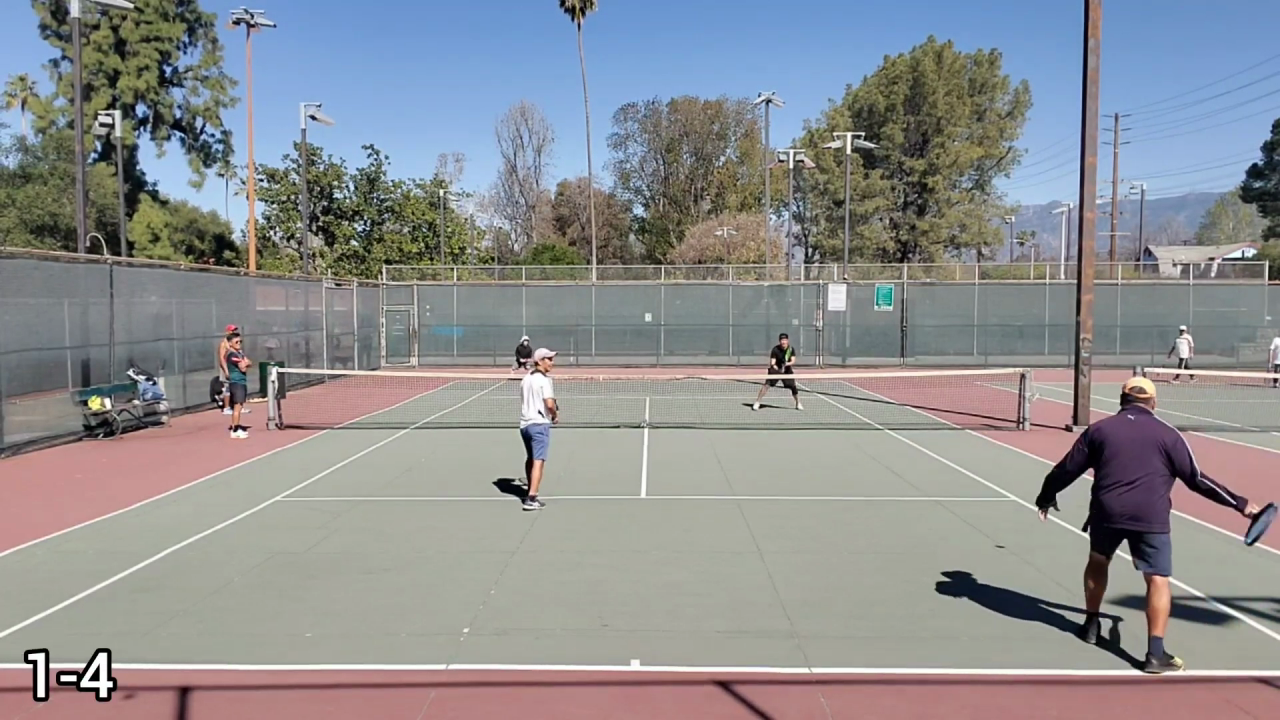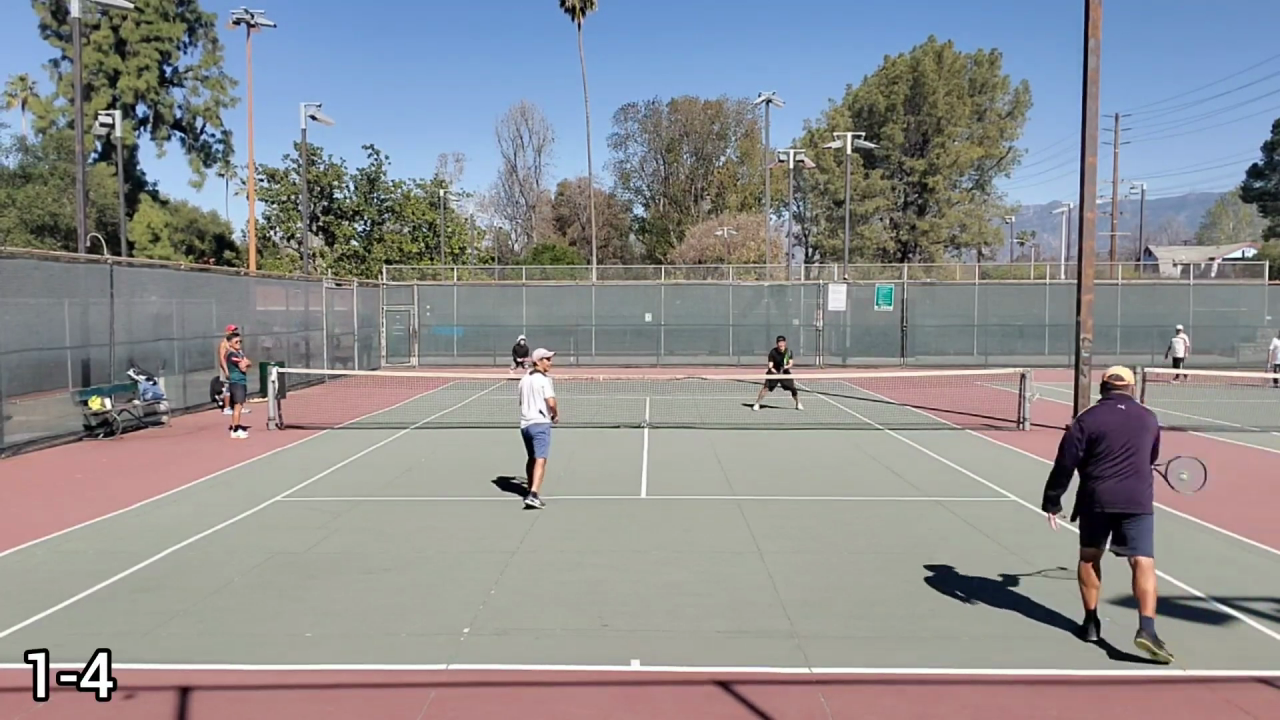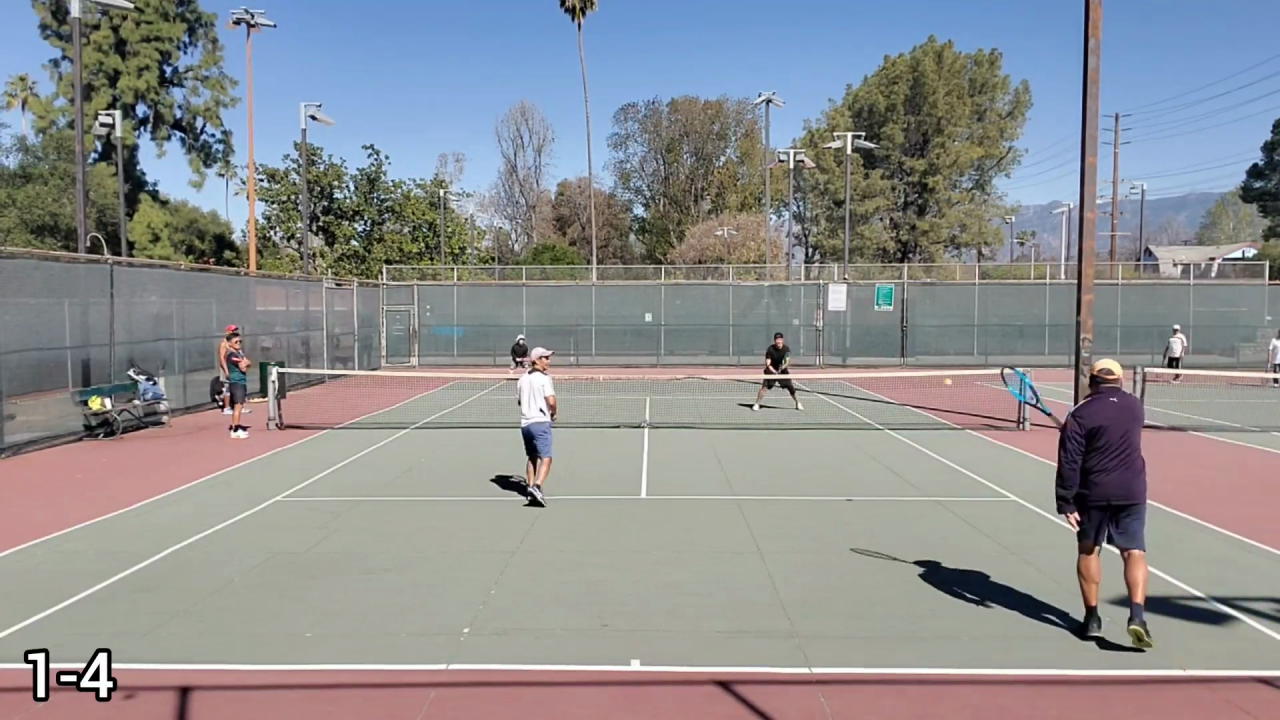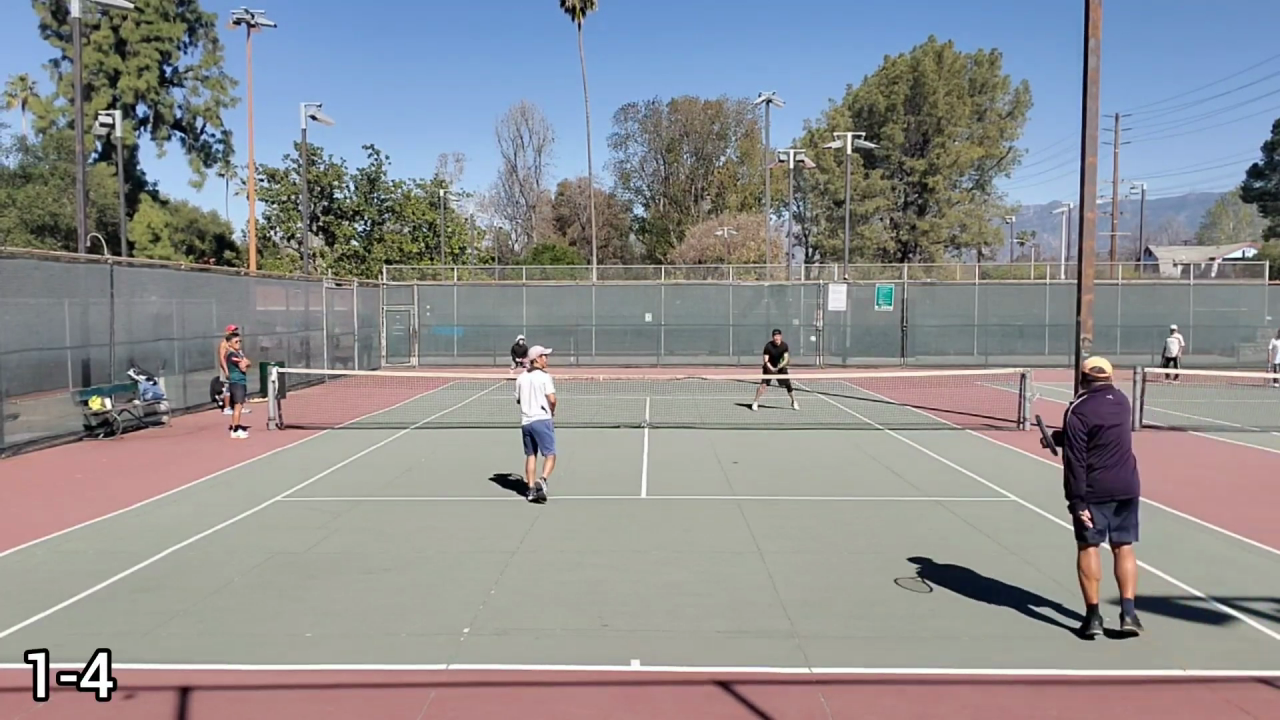
dt=0.1s
person 1, frame 1
left shoulder: (1099, 429)
right shoulder: (1167, 434)
left elbow: (1068, 468)
right elbow: (1195, 478)
left wrist: (1047, 496)
right wrist: (1239, 503)
left hip: (1107, 512)
right hip: (1150, 517)
left knee: (1097, 563)
right knee: (1159, 581)
left ankle: (1091, 625)
right ankle: (1156, 653)
person 1, frame 2
left shoulder: (1085, 420)
right shoulder: (1148, 419)
left elbow: (1065, 463)
left wrist: (1050, 502)
left hip: (1096, 500)
right hip: (1137, 502)
left knee: (1089, 557)
right knee: (1143, 564)
left ankle: (1091, 621)
right ankle: (1147, 630)
person 1, frame 3
left shoulder: (1080, 414)
right shoulder: (1135, 407)
left elbow: (1069, 462)
left wrist: (1064, 503)
left hip: (1093, 493)
right hip: (1131, 493)
left knee: (1088, 551)
right knee: (1134, 554)
left ankle: (1091, 618)
right ankle: (1137, 615)
person 1, frame 4
left shoulder: (1078, 410)
right shoulder: (1122, 401)
left elbow: (1076, 458)
left wrist: (1078, 502)
right wrist: (1060, 436)
left hip: (1095, 490)
right hip: (1126, 487)
left knee: (1087, 548)
right knee: (1124, 548)
left ankle: (1093, 617)
right ankle: (1128, 612)
